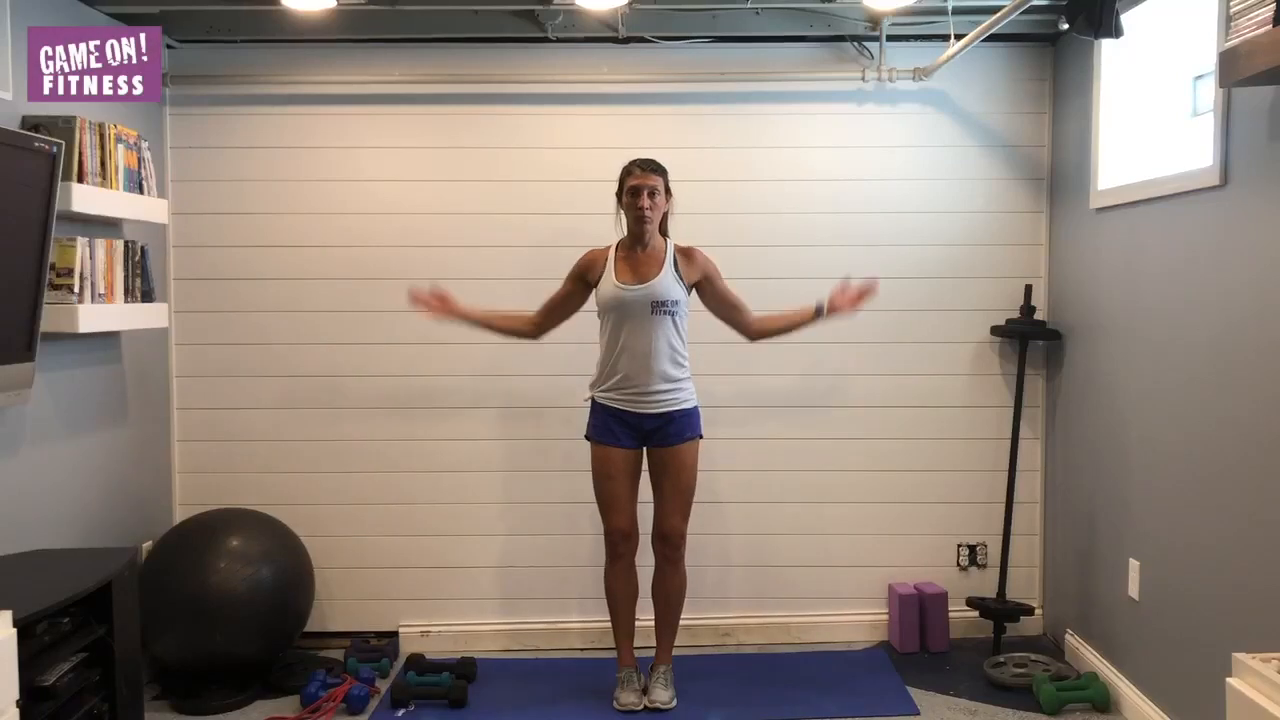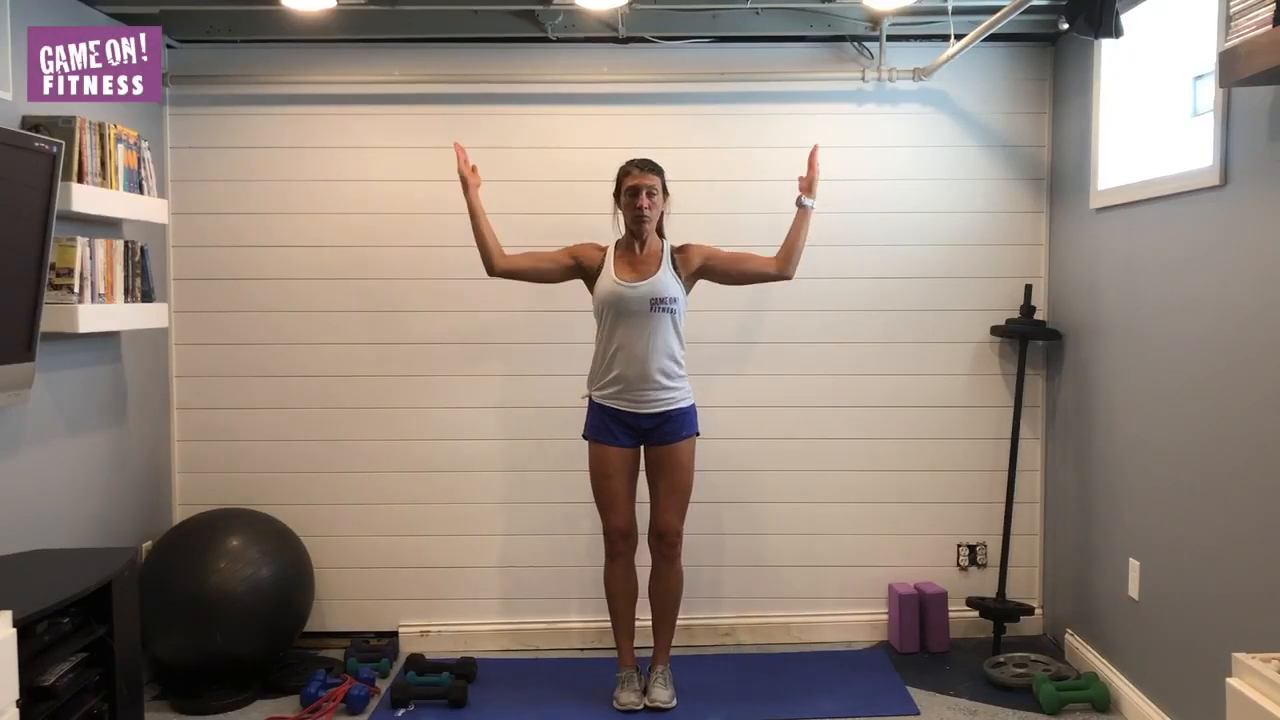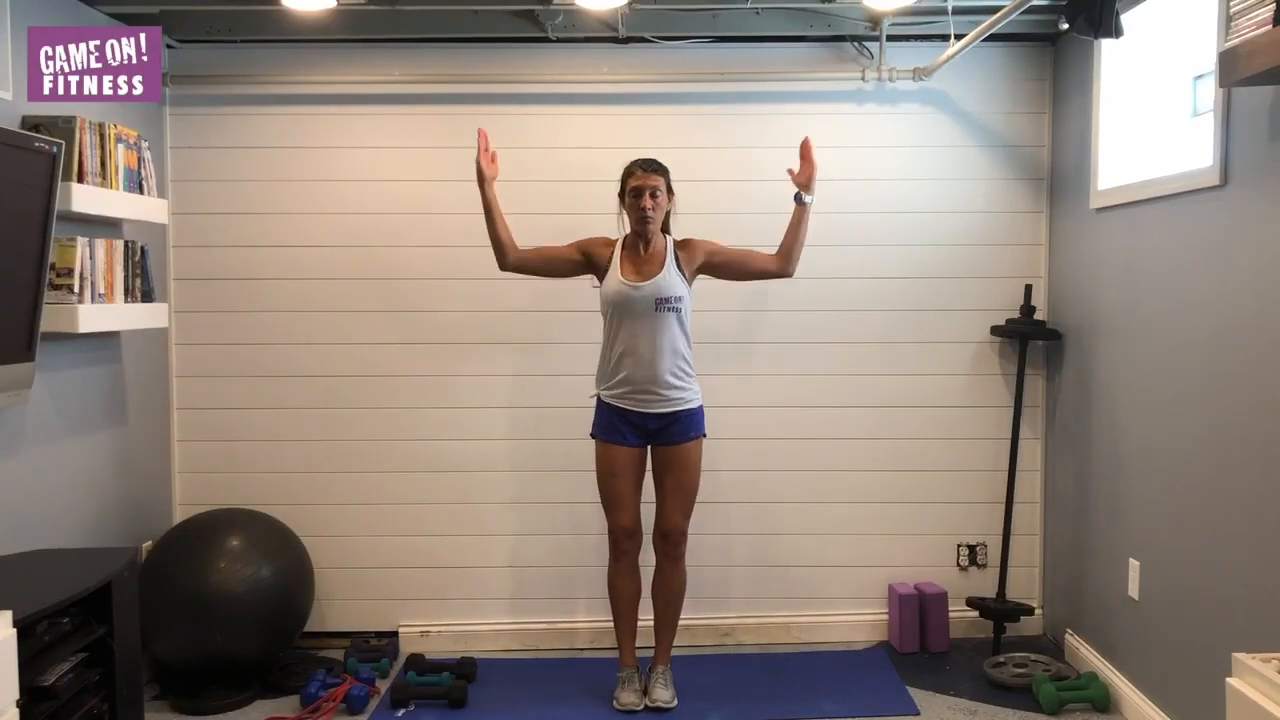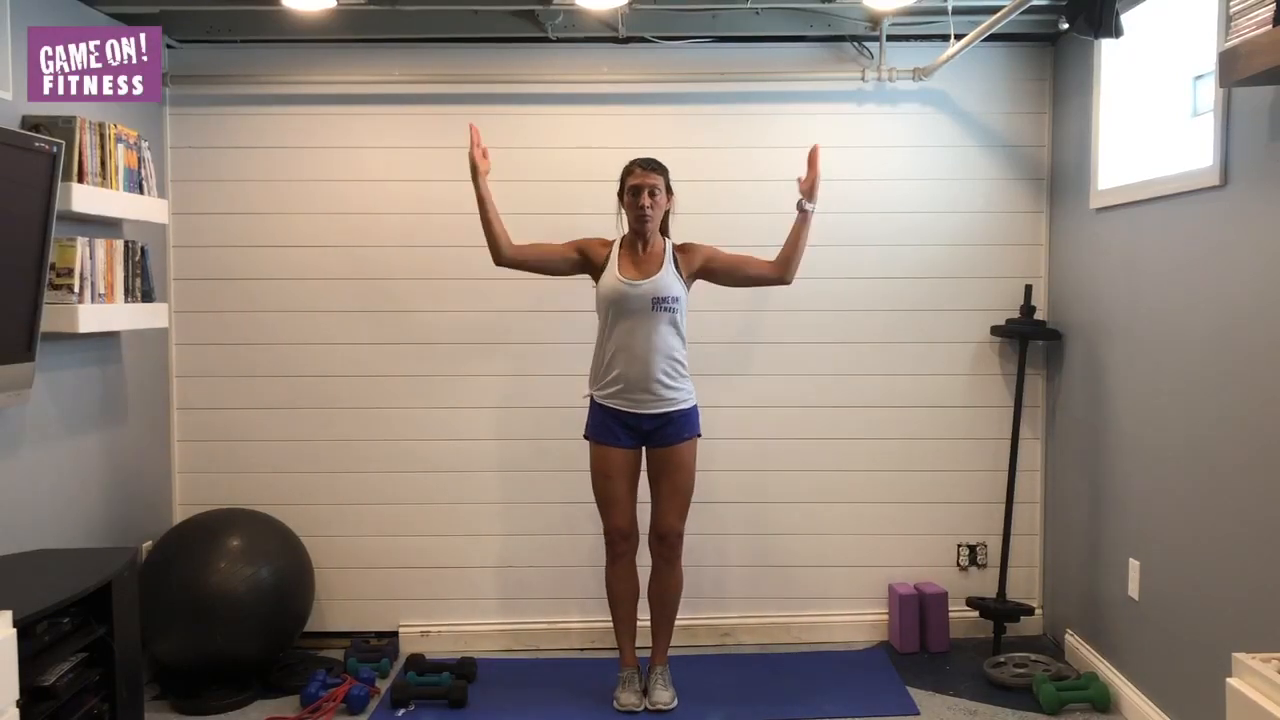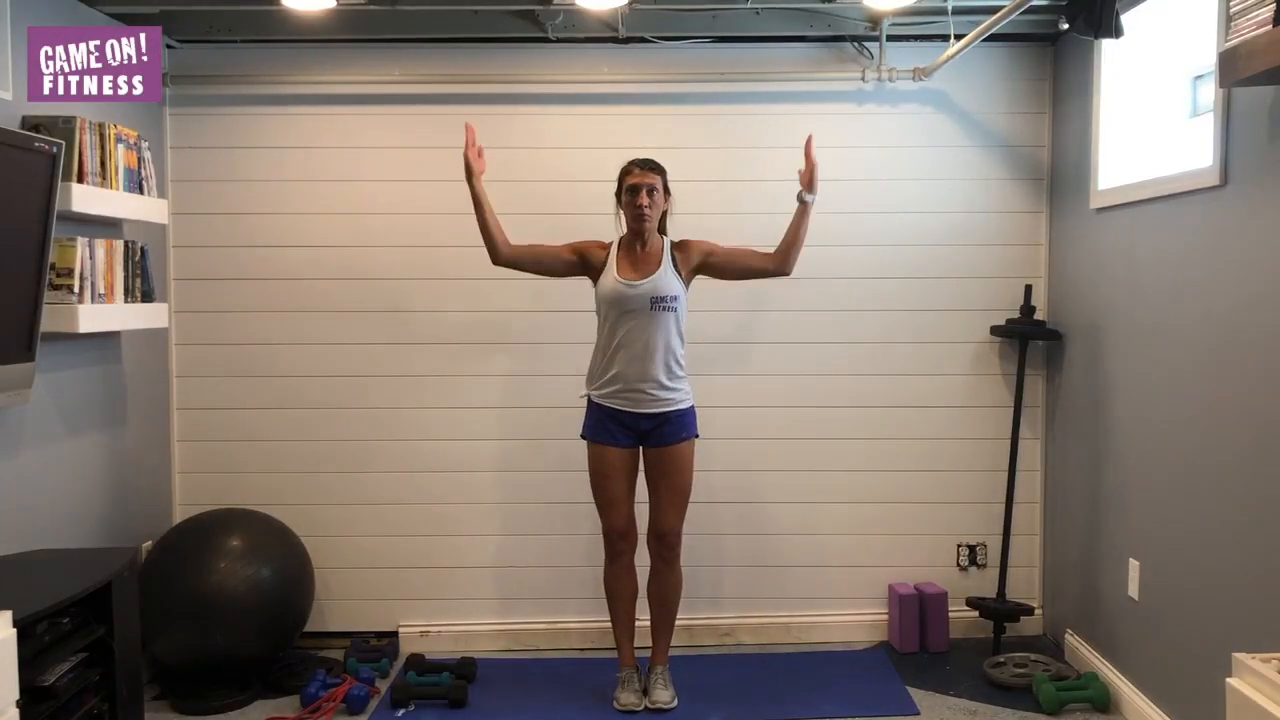
dt=1s
person 1, frame 1
left shoulder: (691, 262)
right shoulder: (595, 263)
left elbow: (750, 325)
right elbow: (537, 324)
left wrist: (821, 310)
right wrist: (463, 313)
left hip: (675, 414)
right hip: (613, 414)
left knee: (670, 541)
right knee: (620, 540)
left ankle: (663, 666)
right ankle: (626, 667)
person 1, frame 2
left shoulder: (687, 259)
right shoulder: (591, 259)
left elbow: (780, 267)
right elbow: (499, 264)
left wrist: (805, 203)
right wrist: (472, 195)
left hip: (671, 414)
right hip: (611, 415)
left knee: (667, 540)
right knee: (619, 541)
left ankle: (661, 667)
right ankle: (627, 668)
person 1, frame 3
left shoulder: (691, 254)
right shoulder: (600, 254)
left elbow: (780, 265)
right elbow: (511, 259)
left wrist: (803, 197)
right wrist: (489, 189)
left hip: (679, 413)
right hip: (618, 414)
left knee: (671, 539)
right knee: (623, 539)
left ankle: (662, 665)
right ankle: (627, 667)
person 1, frame 4
left shoulder: (689, 257)
right shoulder: (596, 254)
left elbow: (780, 272)
right elbow: (507, 254)
left wrist: (805, 206)
right wrist: (482, 182)
left hip: (673, 414)
right hip: (612, 414)
left knee: (668, 541)
right knee: (619, 540)
left ankle: (661, 665)
right ankle: (627, 666)
person 1, frame 5
left shoulder: (689, 255)
right shoulder: (595, 256)
left elbow: (779, 264)
right elbow: (505, 254)
left wrist: (805, 197)
right wrist: (477, 184)
left hip: (671, 413)
right hip: (610, 414)
left knee: (666, 541)
right knee: (618, 541)
left ankle: (661, 665)
right ankle: (627, 667)
